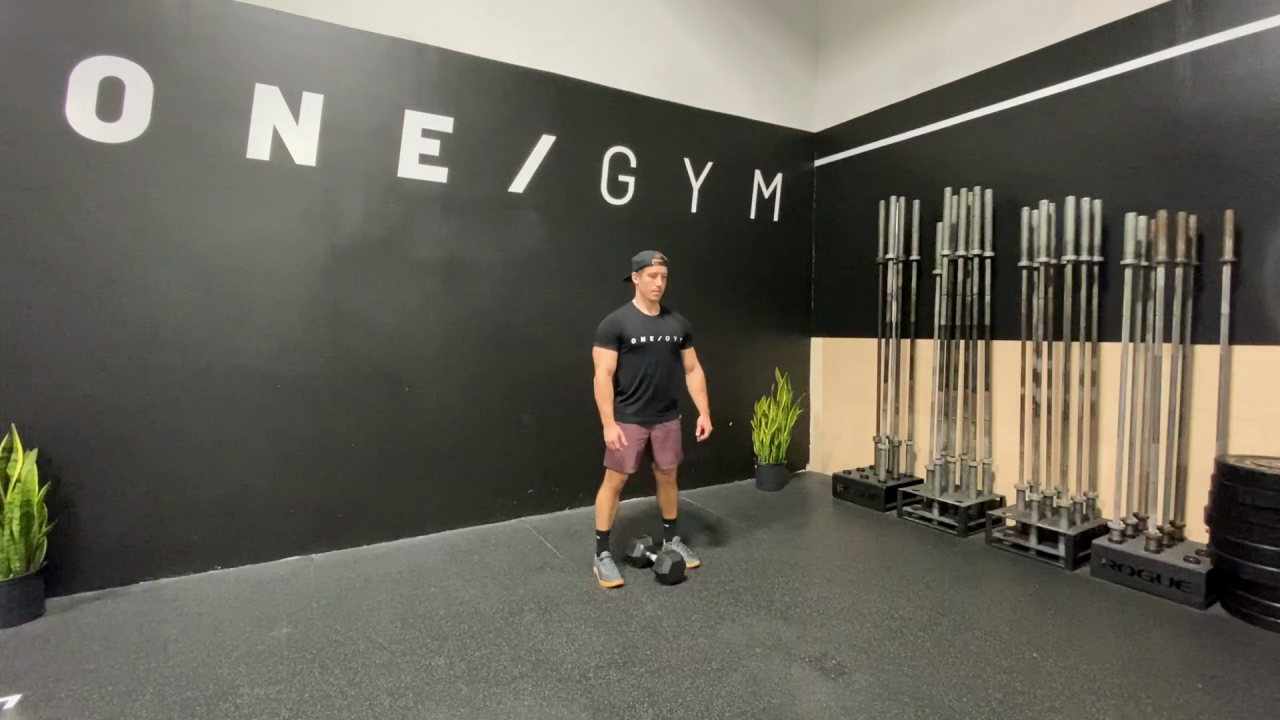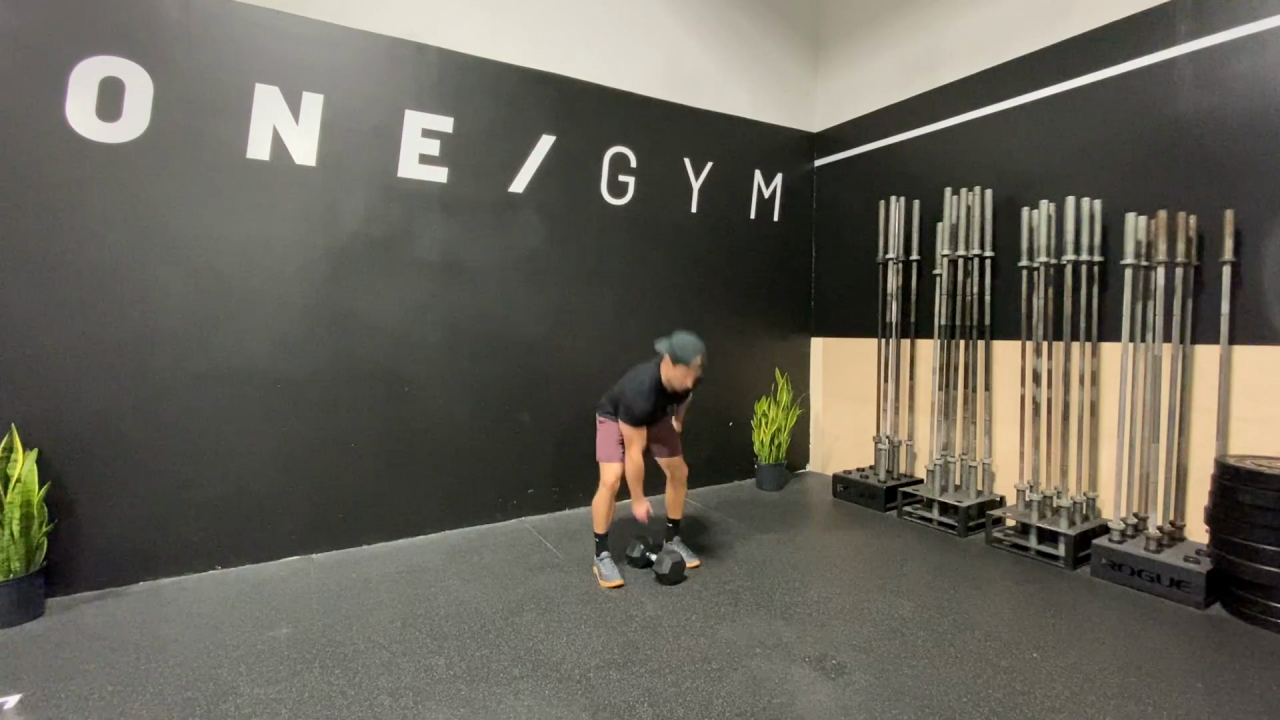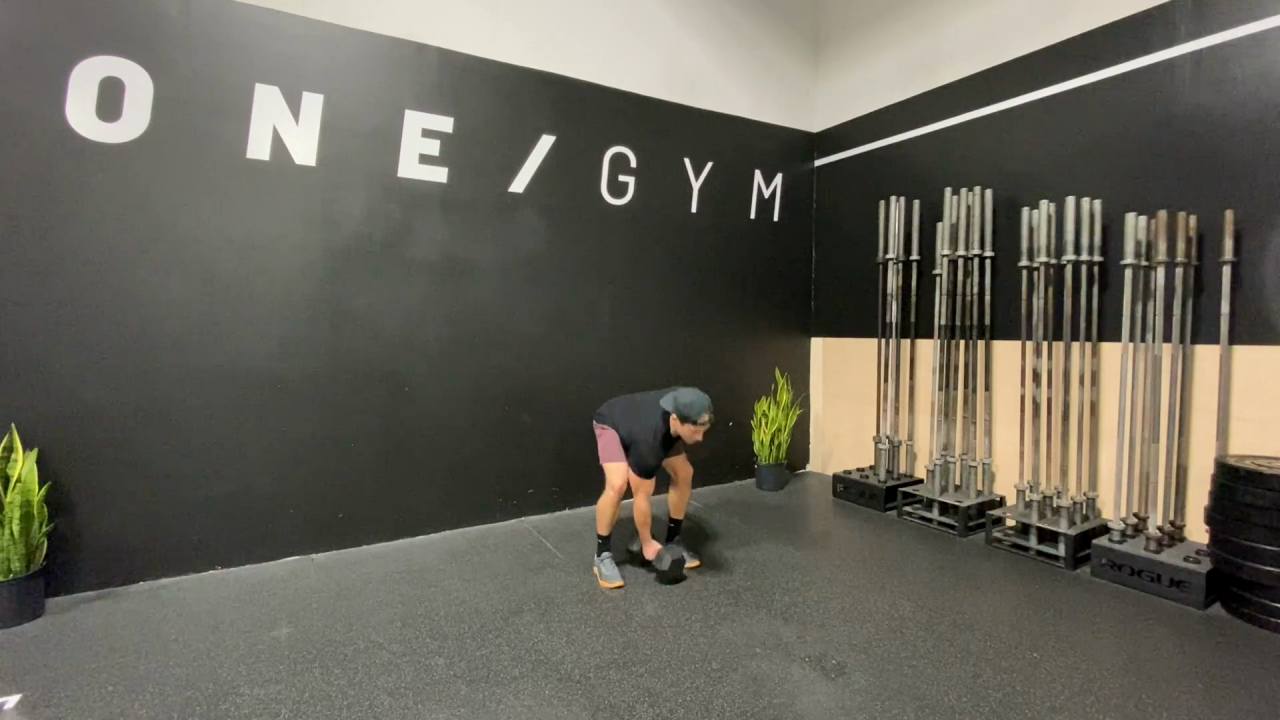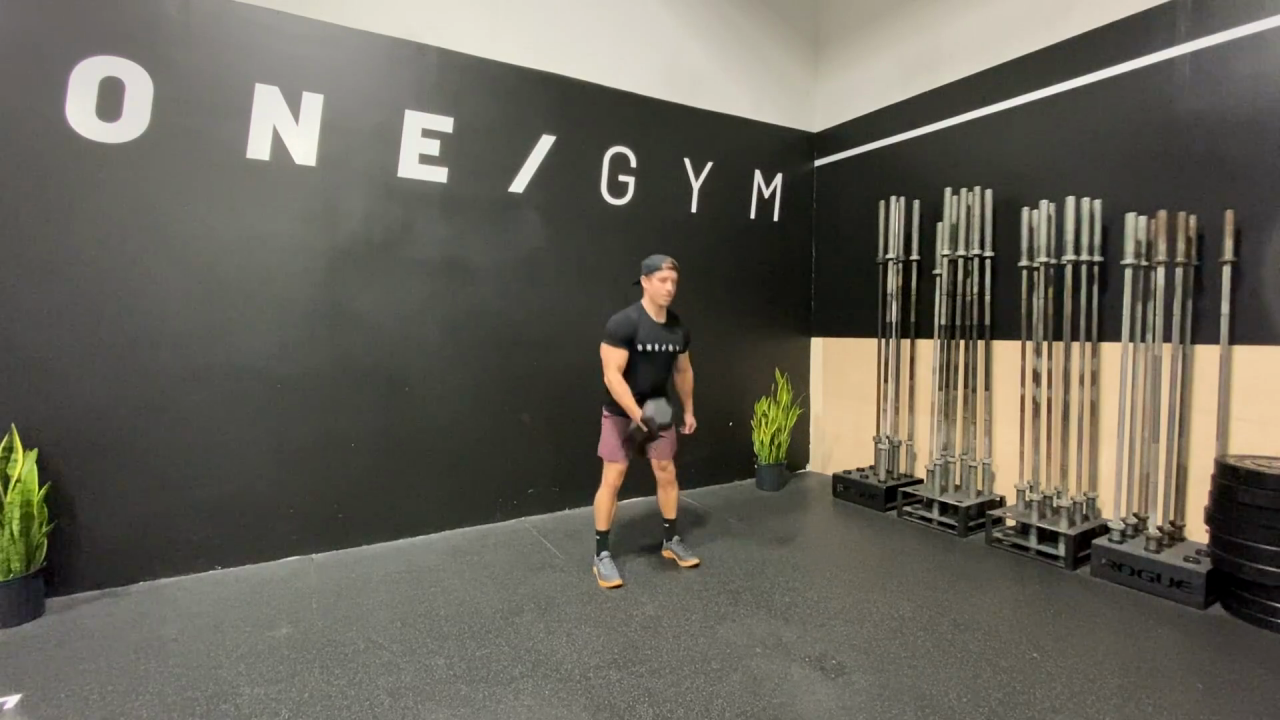
dt=0.5s
person 1, frame 1
left shoulder: (678, 323)
right shoulder: (616, 323)
left elbow: (693, 370)
right elbow: (603, 376)
left wrist: (704, 412)
right wrist: (609, 424)
left hip: (667, 418)
right hip: (628, 420)
left knee: (667, 478)
right knee: (615, 481)
left ankle: (671, 540)
right ankle: (602, 554)
person 1, frame 2
left shoulder: (687, 378)
right shoulder: (639, 392)
right elbow: (635, 453)
left wrist: (678, 420)
right wrist: (637, 500)
left hip: (655, 417)
right hip: (614, 417)
left knee: (679, 471)
right knee: (611, 480)
left ankle: (673, 539)
right ankle: (601, 555)
person 1, frame 3
left shoulder: (686, 405)
right shoulder: (648, 444)
right elbow: (641, 498)
right wrist: (647, 543)
left hip: (641, 416)
right hip: (612, 424)
left knee: (684, 474)
right knee: (618, 485)
left ankle: (673, 541)
right ankle: (602, 556)
person 1, frame 4
left shoulder: (679, 328)
right shoulder: (624, 322)
left elbow: (683, 371)
right elbow: (612, 375)
left wrist: (688, 410)
right wrist: (637, 415)
right hip: (619, 411)
left knee: (667, 474)
right knee: (612, 479)
left ankle: (671, 540)
right ankle: (602, 554)
